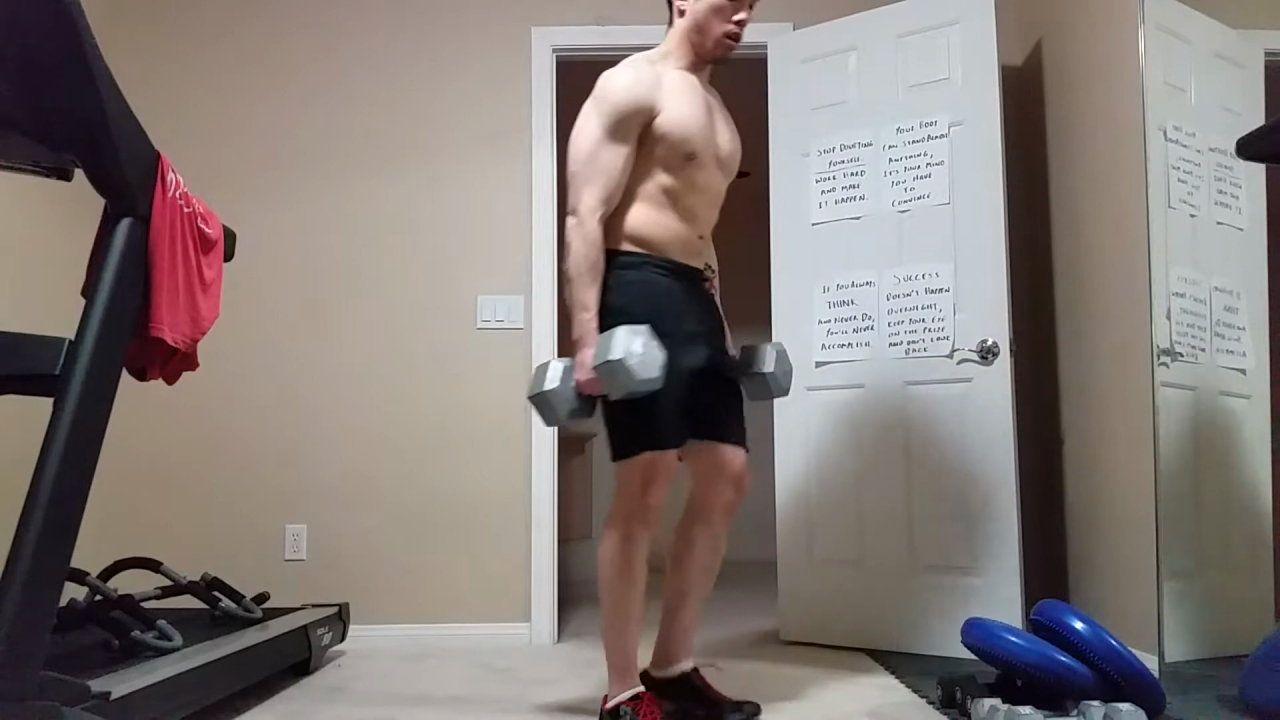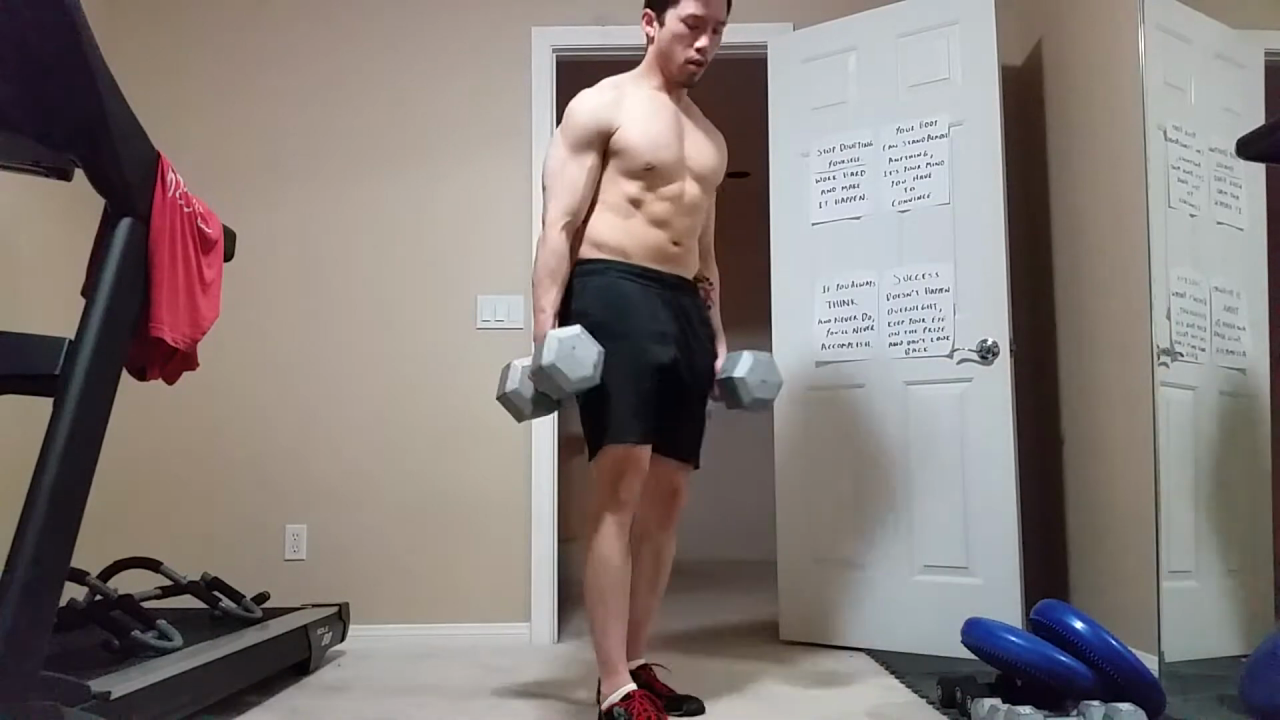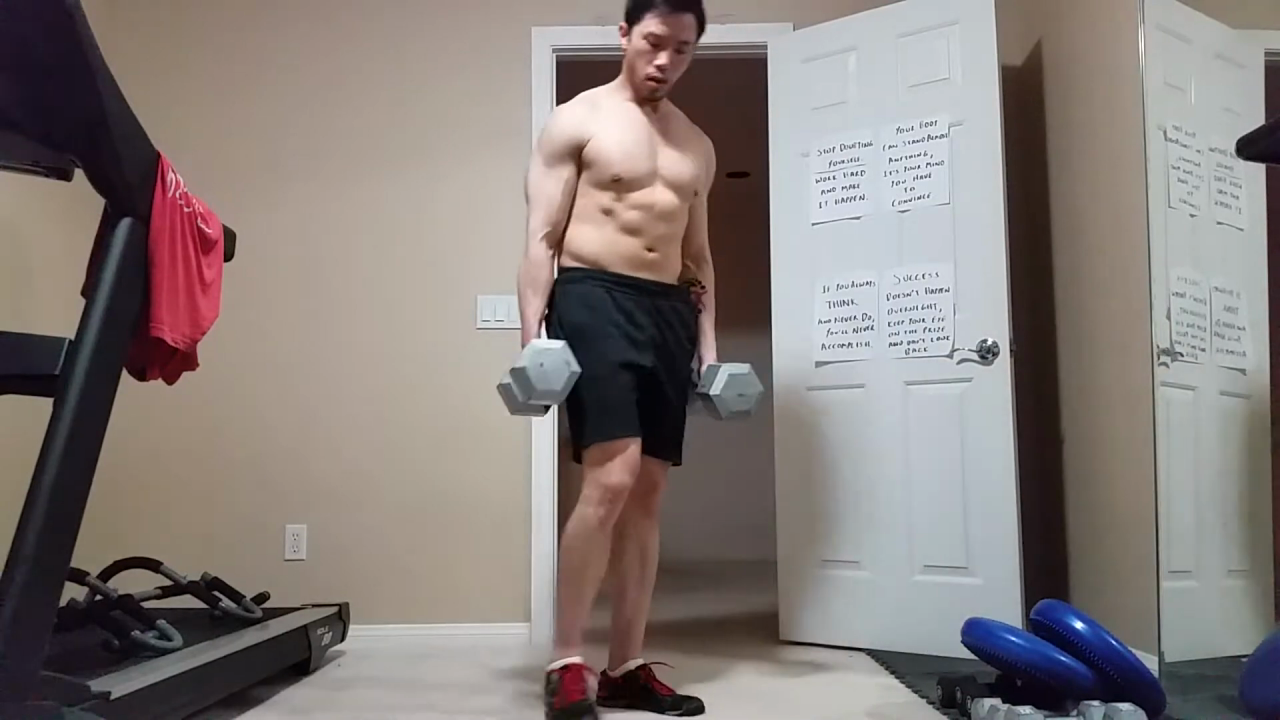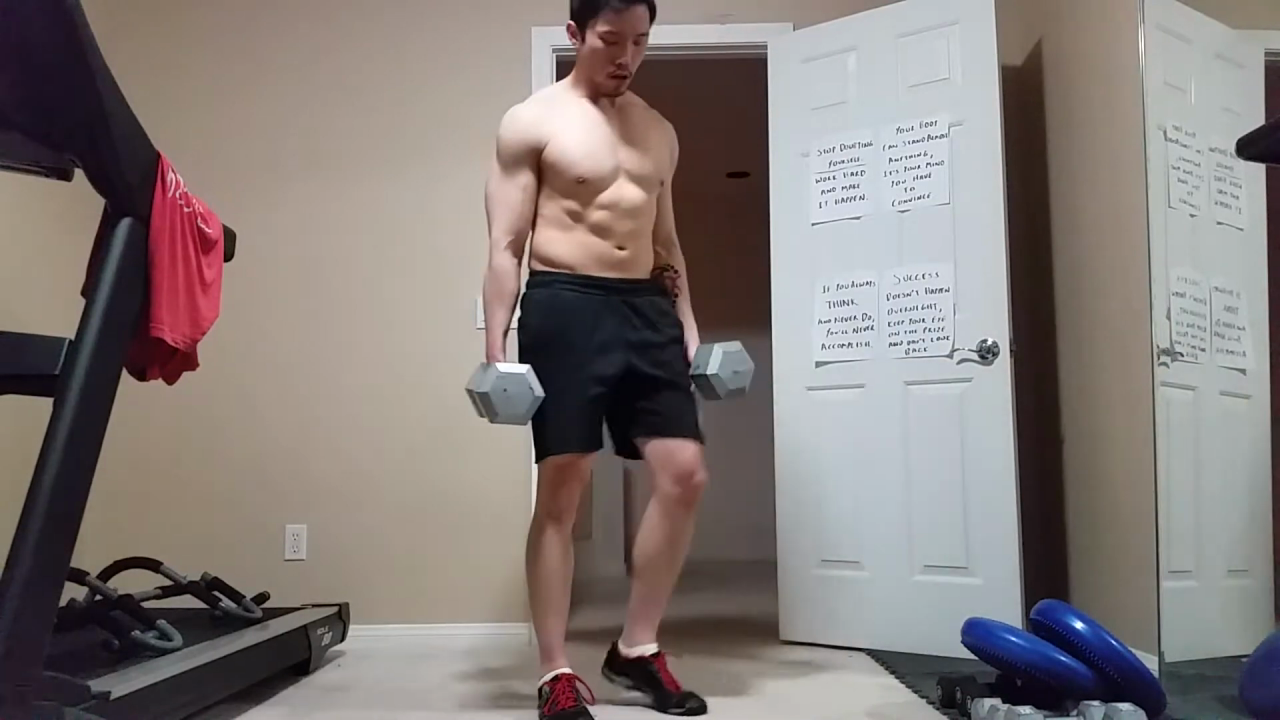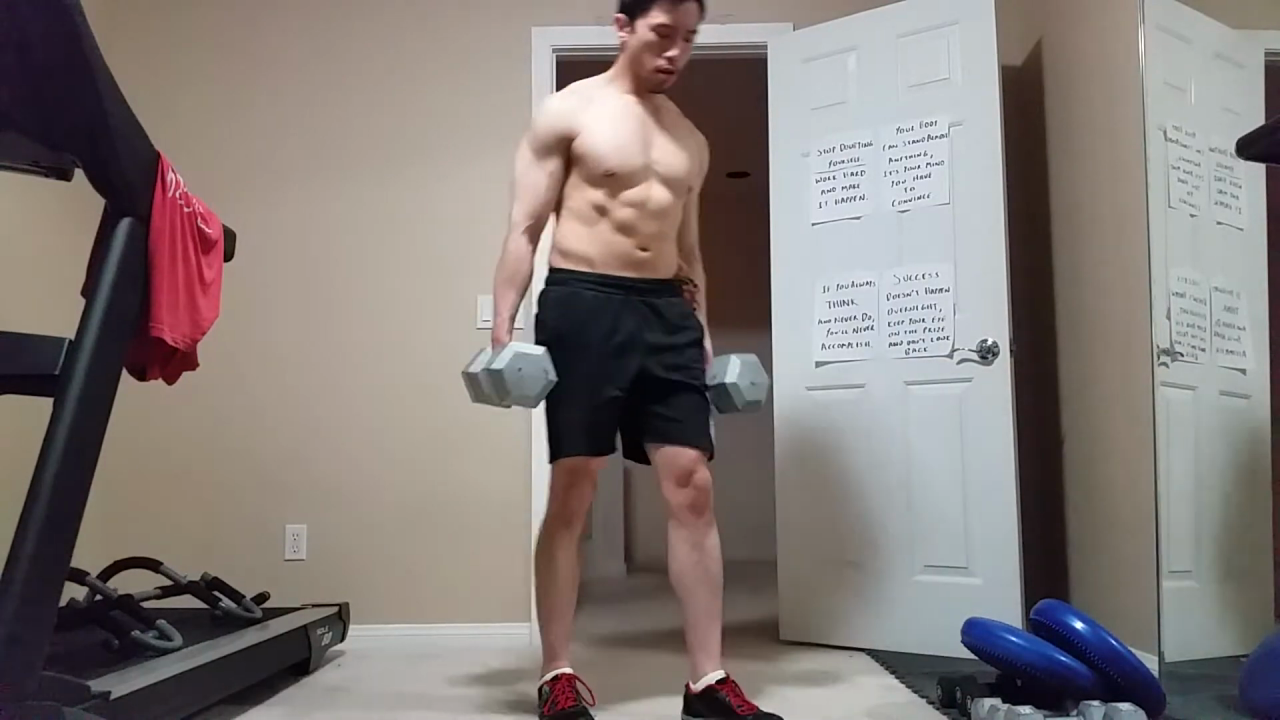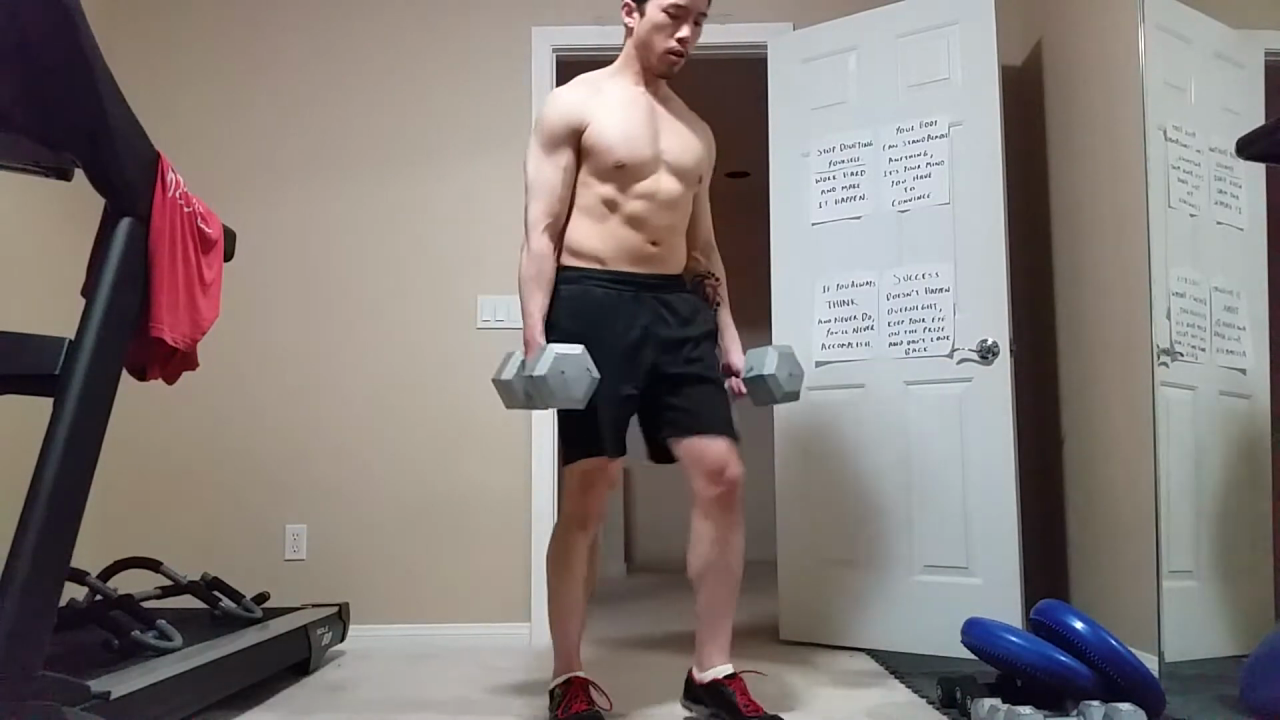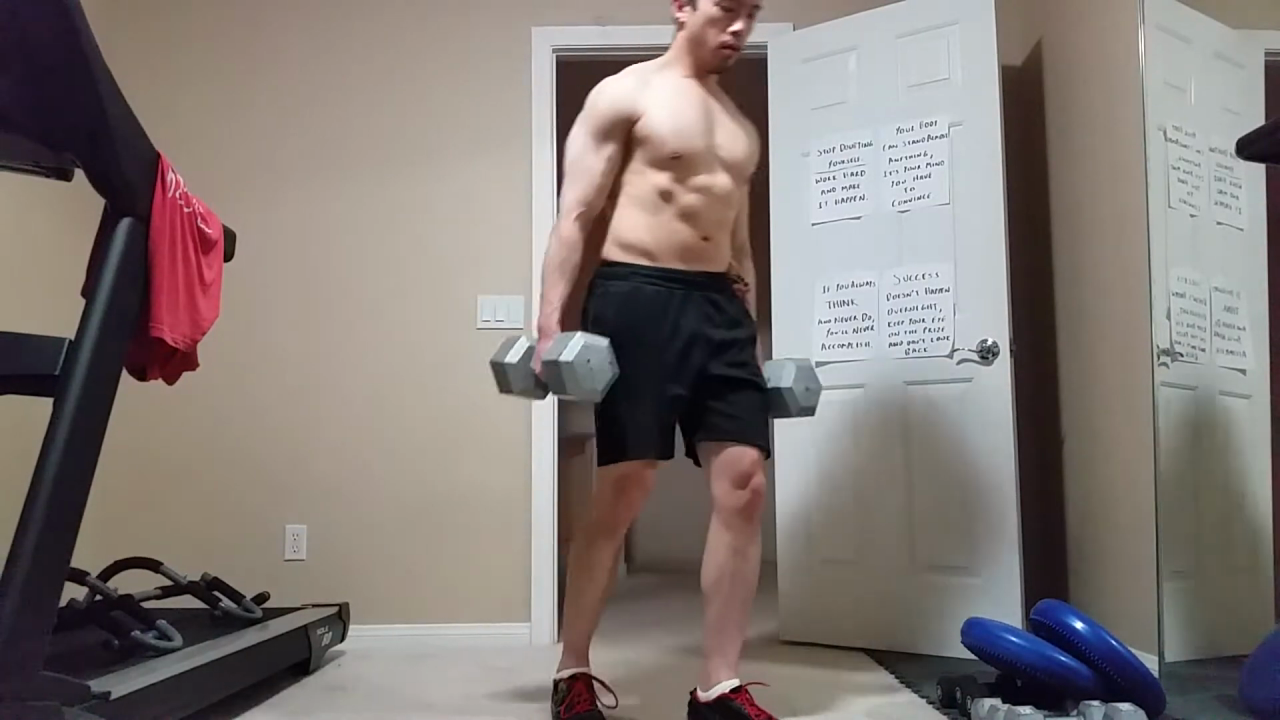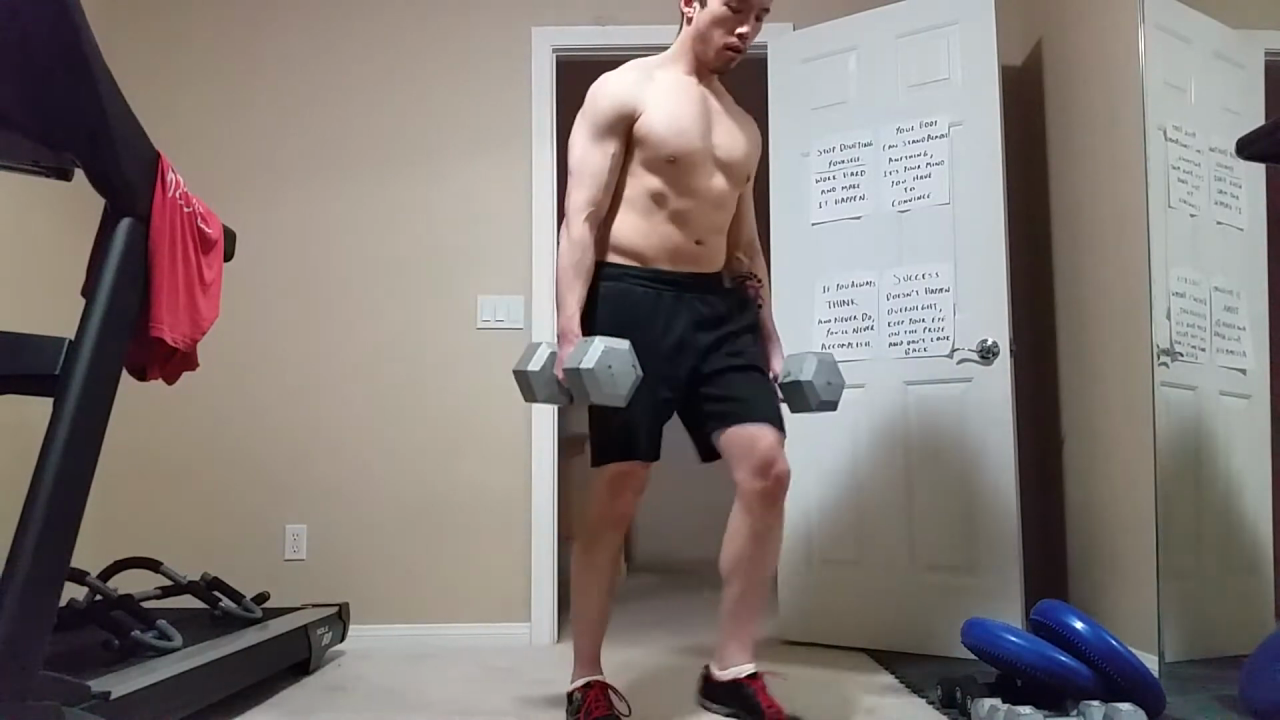
dt=0.4s
person 1, frame 1
left shoulder: (712, 106)
right shoulder: (632, 85)
right elbow: (584, 217)
left wrist: (718, 324)
right wrist: (586, 336)
left hip: (692, 295)
right hip: (638, 289)
left knee: (726, 480)
right knee: (641, 492)
person 1, frame 2
left shoulder: (710, 137)
right shoulder: (600, 107)
right elbow: (558, 228)
left wrist: (716, 334)
right wrist: (545, 330)
left hip: (683, 307)
right hip: (614, 296)
left knee: (666, 496)
right knee: (619, 488)
left ankle: (633, 662)
person 1, frame 3
left shoulder: (698, 147)
right shoulder: (576, 121)
right elbow: (541, 240)
left wrist: (707, 339)
right wrist: (531, 336)
left hip: (668, 313)
right hip: (594, 301)
left knee: (646, 493)
right knee: (611, 480)
right ankle: (567, 661)
person 1, frame 4
left shoulder: (659, 132)
right shoulder: (530, 122)
right elbow: (506, 246)
left wrist: (688, 325)
right wrist: (495, 350)
left hip: (644, 310)
right hip: (564, 308)
left knee: (684, 475)
right knee: (561, 493)
left ankle: (637, 646)
person 1, frame 5
left shoulder: (691, 141)
right shoulder: (567, 112)
right elbow: (523, 231)
left wrist: (704, 339)
right wrist: (503, 329)
left hip: (666, 314)
right hip: (583, 305)
left knee: (692, 488)
right knee: (572, 493)
person 1, frame 6
left shoulder: (697, 132)
right shoulder: (574, 105)
right elbow: (542, 231)
left wrist: (728, 336)
right wrist: (534, 331)
left hip: (678, 308)
right hip: (593, 302)
left knee: (721, 477)
right knee: (588, 493)
person 1, frame 7
left shoulder: (741, 127)
right shoulder: (624, 96)
right elbow: (575, 217)
left wrist: (753, 342)
right wrist: (549, 320)
left hip: (720, 309)
right hip: (637, 298)
left knee: (744, 488)
right knee: (622, 493)
person 1, frame 8
left shoulder: (743, 125)
right shoulder: (623, 91)
right elbow: (581, 218)
left wrist: (768, 337)
right wrist: (570, 325)
left hip: (717, 306)
right hip: (632, 299)
left knee: (765, 470)
right knee: (617, 492)
